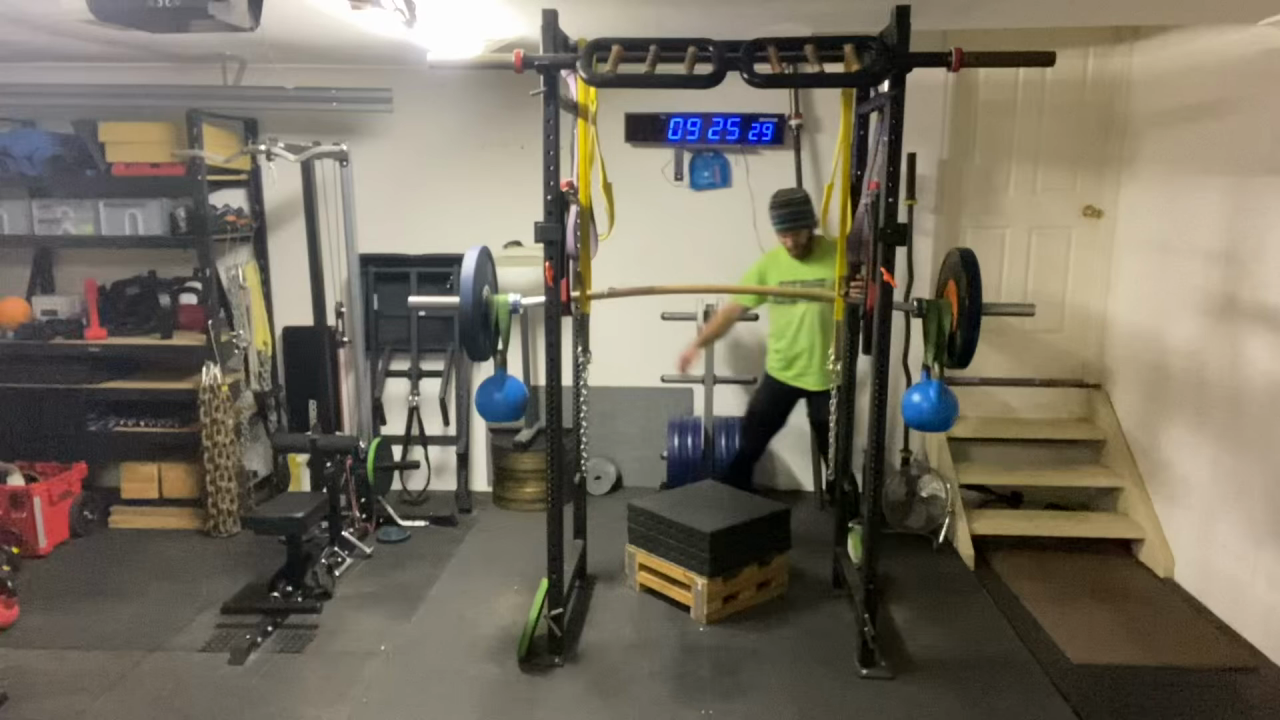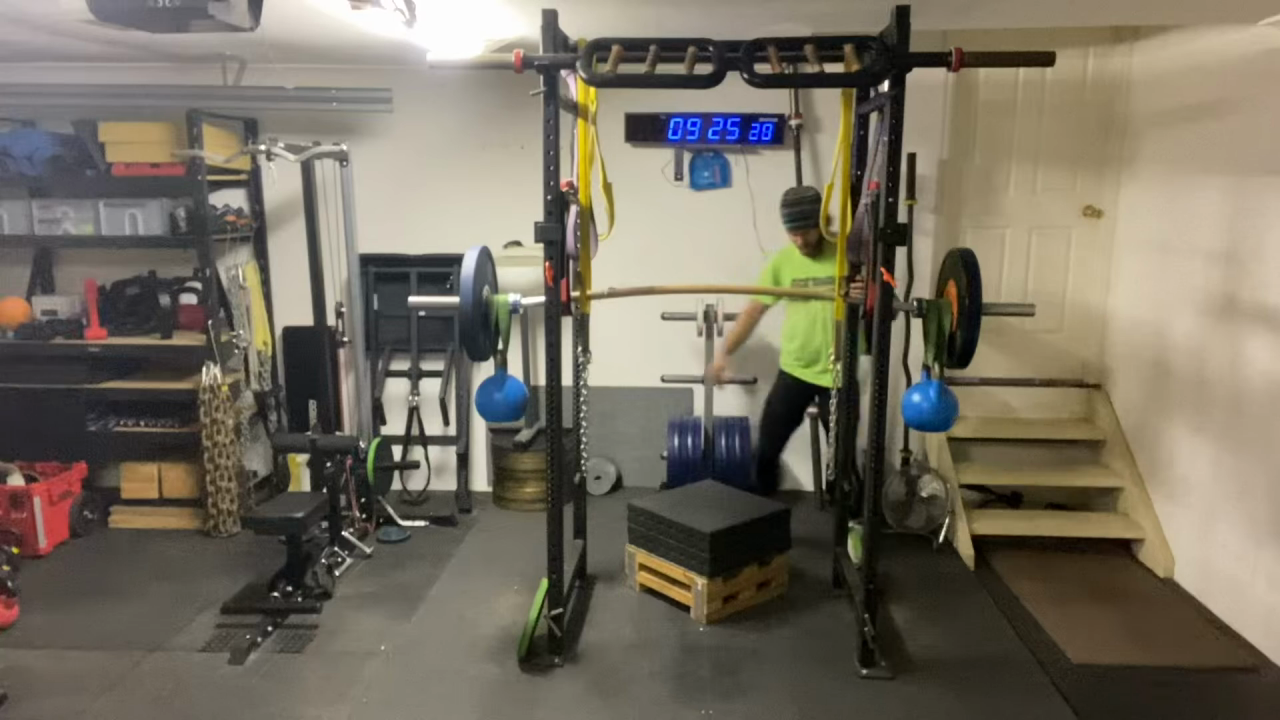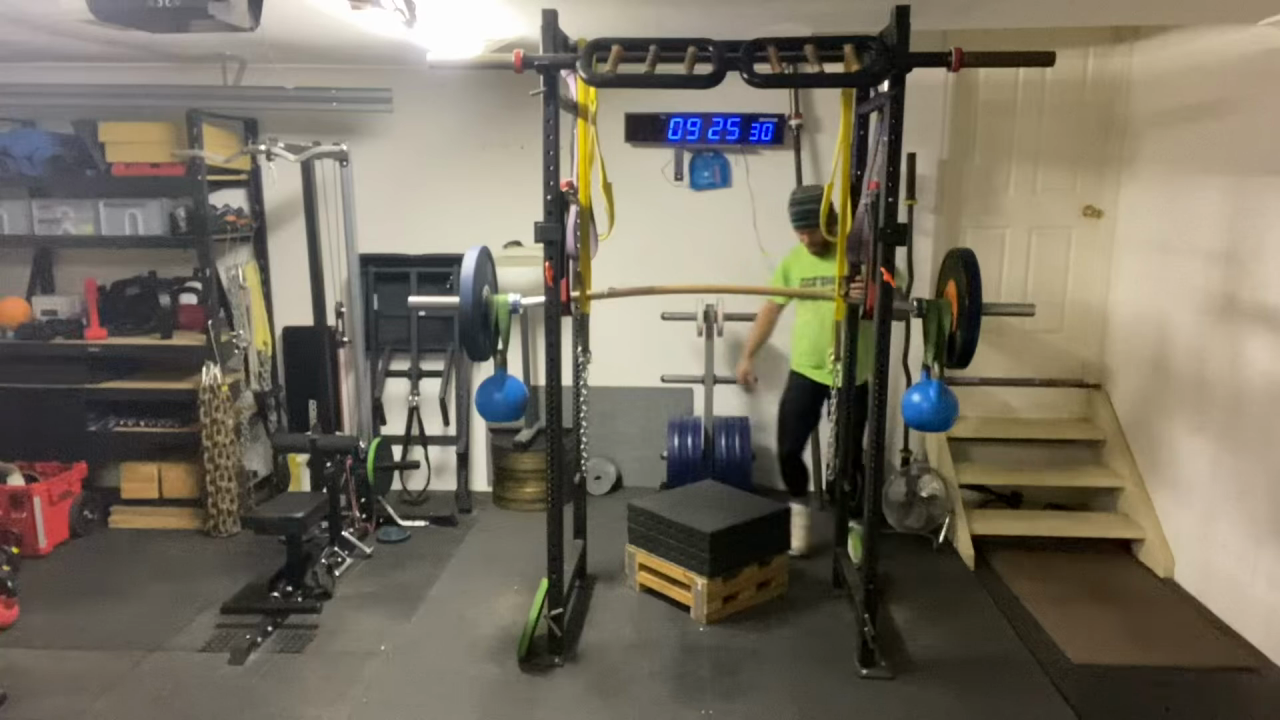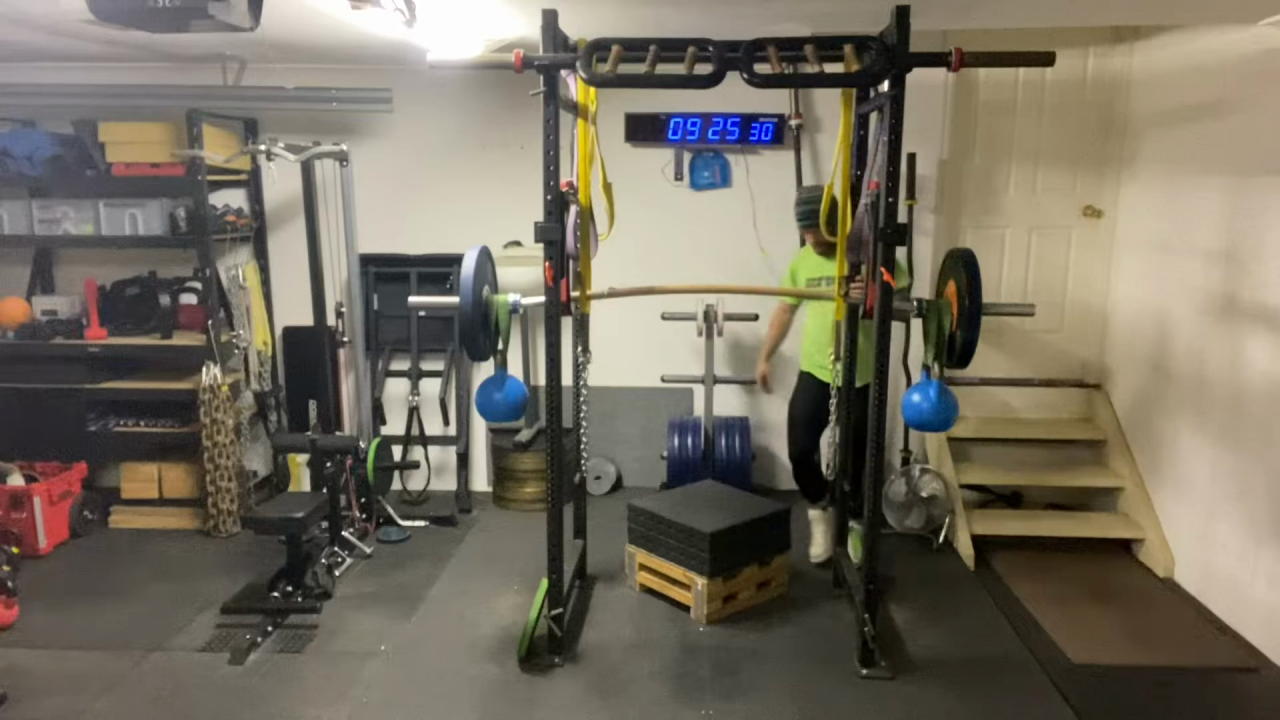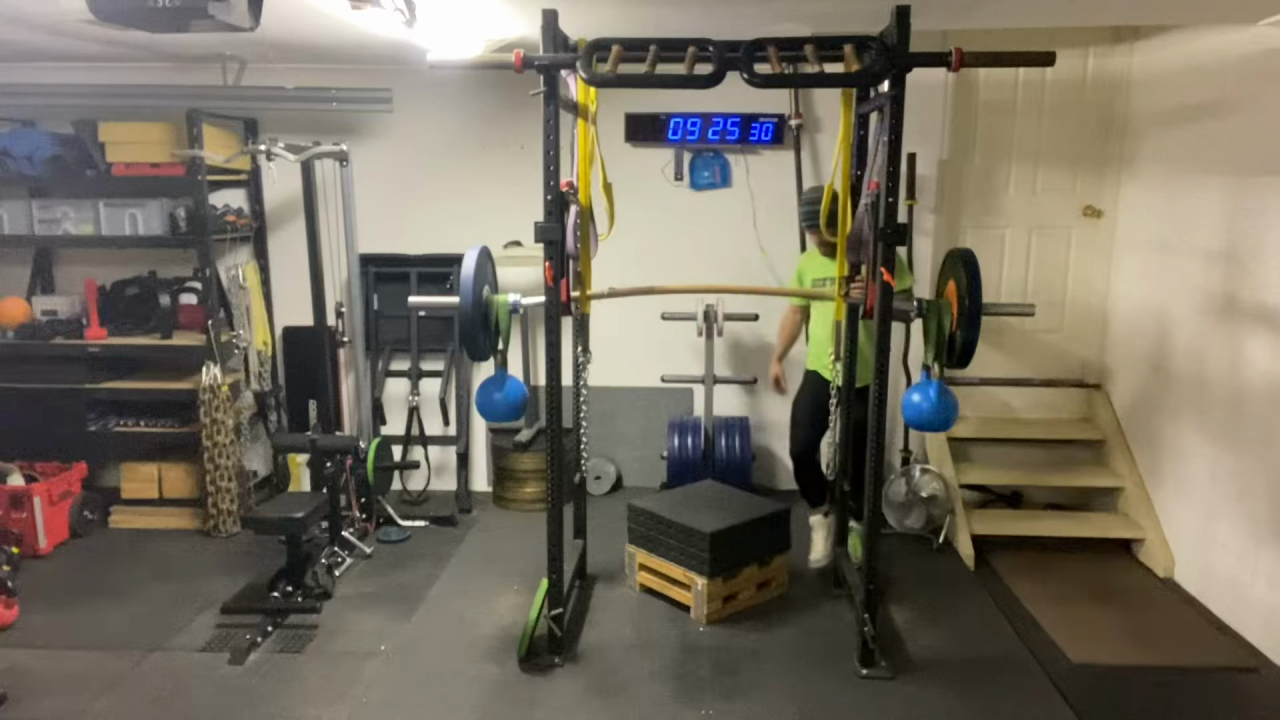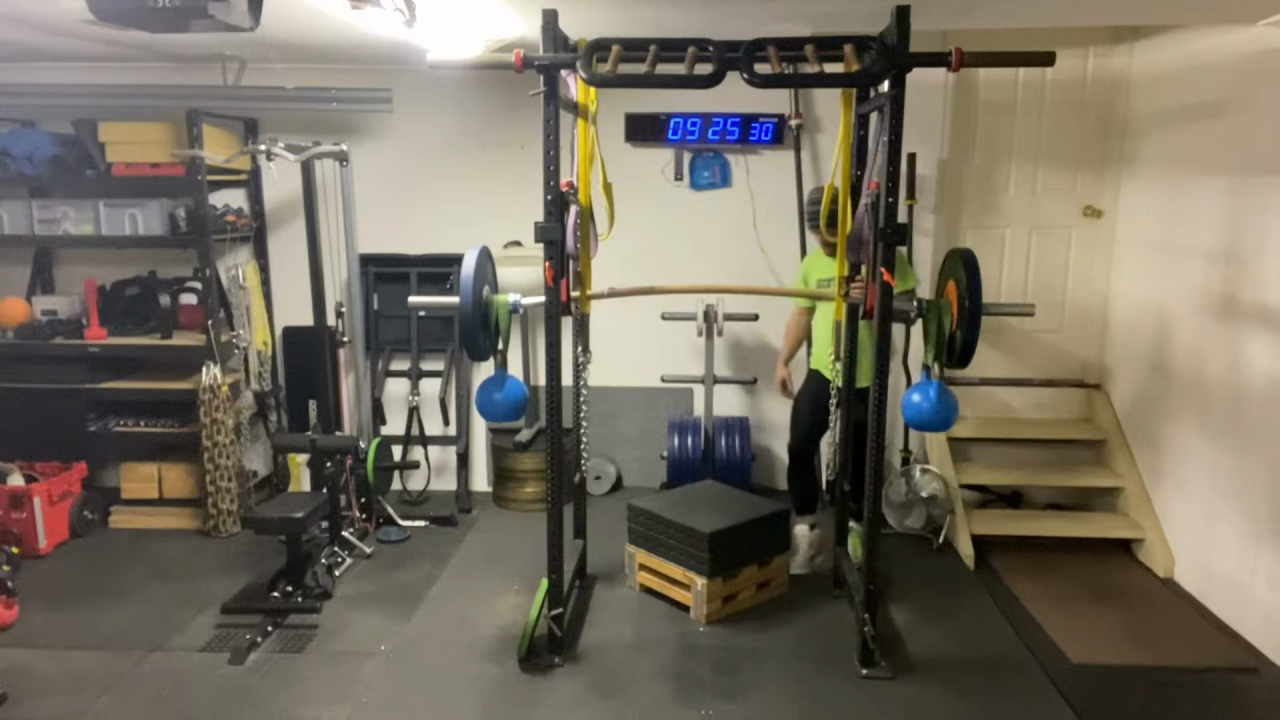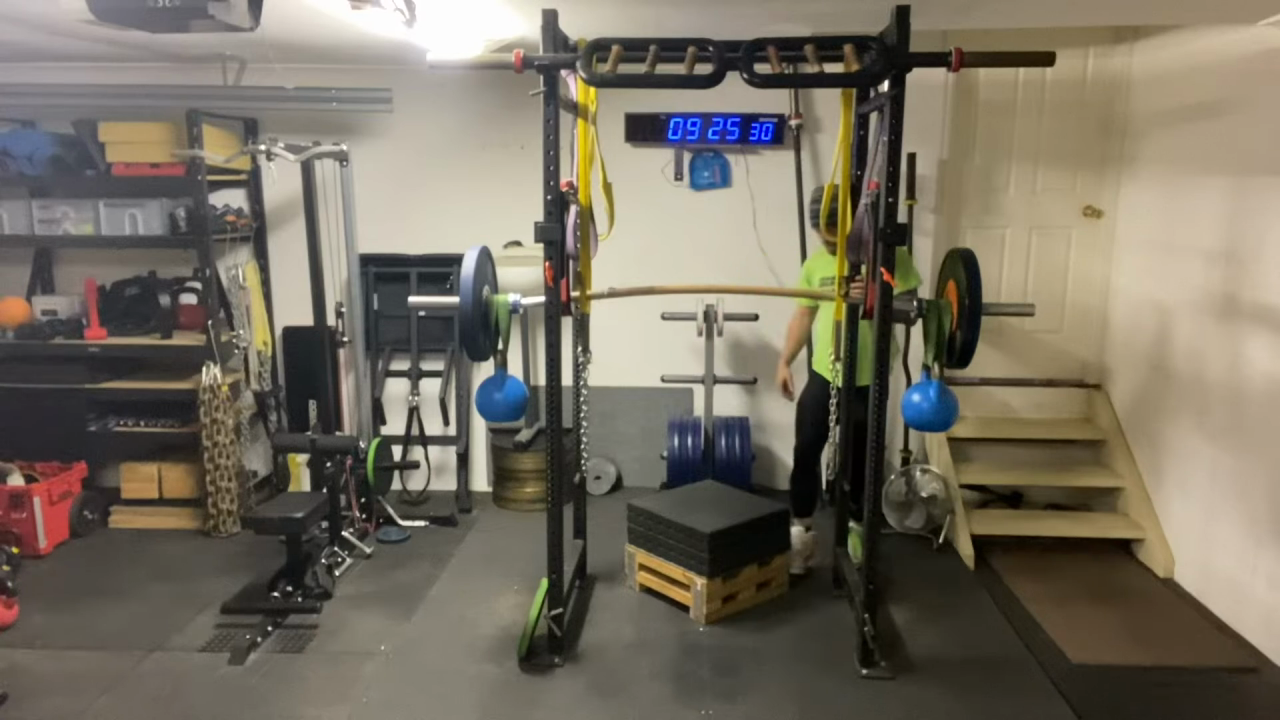
dt=0.1s
person 1, frame 1
right shoulder: (769, 263)
right elbow: (734, 309)
right wrist: (698, 344)
left hip: (827, 378)
right hip: (781, 376)
right knee: (747, 452)
person 1, frame 2
right shoulder: (783, 261)
right elbow: (755, 308)
left wrist: (868, 300)
right wrist: (725, 351)
right hip: (795, 372)
right knee: (767, 451)
person 1, frame 3
right shoulder: (794, 259)
right elbow: (771, 308)
right wrist: (747, 356)
left hip: (853, 375)
right hip: (806, 371)
left knee: (851, 457)
right knee: (788, 450)
right ankle: (801, 507)
person 1, frame 4
right shoulder: (802, 260)
right elbow: (785, 310)
right wrist: (764, 357)
left hip: (860, 374)
right hip: (814, 372)
left knee: (854, 459)
right knee: (800, 452)
left ankle: (855, 525)
right ankle: (820, 511)
person 1, frame 5
right shoulder: (808, 261)
right elbow: (796, 311)
right wrist: (777, 358)
left hip: (864, 377)
right hip: (819, 371)
left knee: (857, 459)
right knee: (801, 449)
left ankle: (856, 525)
right ankle: (821, 518)
person 1, frame 6
right shoulder: (813, 262)
right elbow: (802, 314)
right wrist: (783, 361)
left hip: (867, 378)
right hip: (821, 372)
left knee: (857, 460)
right knee: (799, 449)
left ankle: (856, 528)
right ankle: (806, 530)
person 1, frame 7
right shoulder: (816, 262)
right elbow: (804, 313)
right wrist: (784, 361)
left hip: (868, 379)
right hip: (824, 374)
left knee: (858, 462)
right knee: (804, 451)
left ankle: (859, 530)
right ankle: (801, 531)
